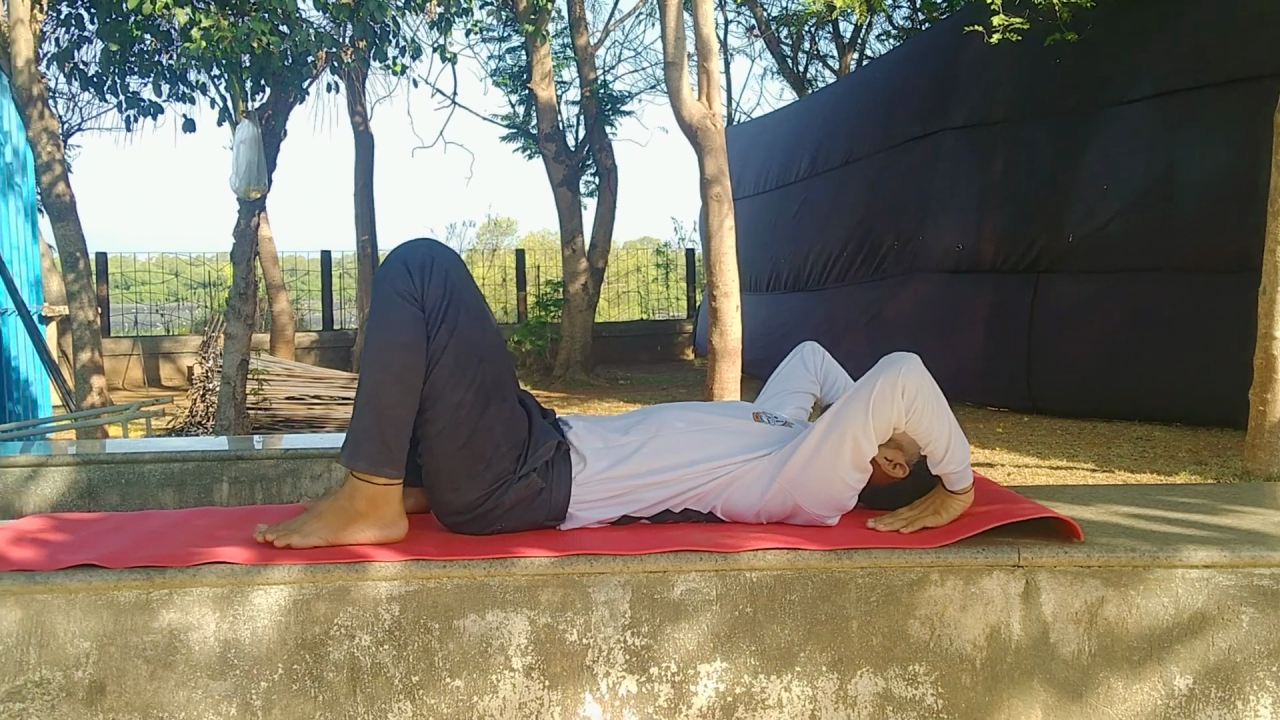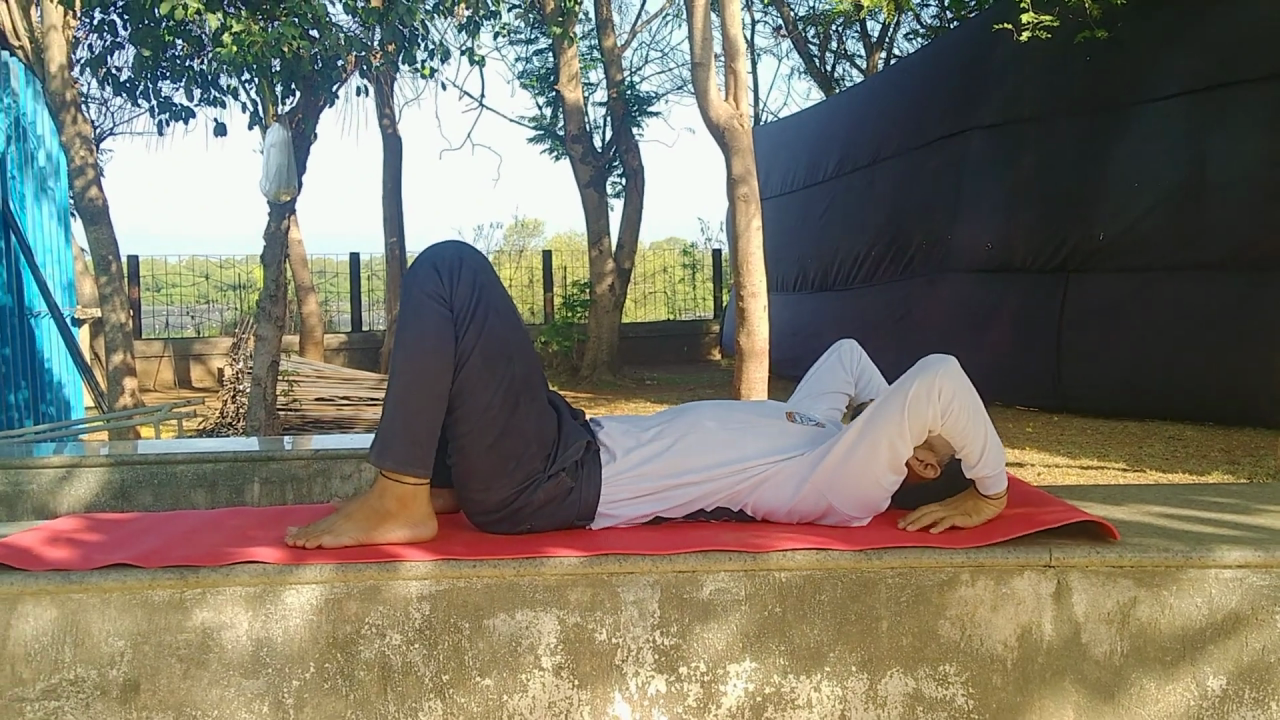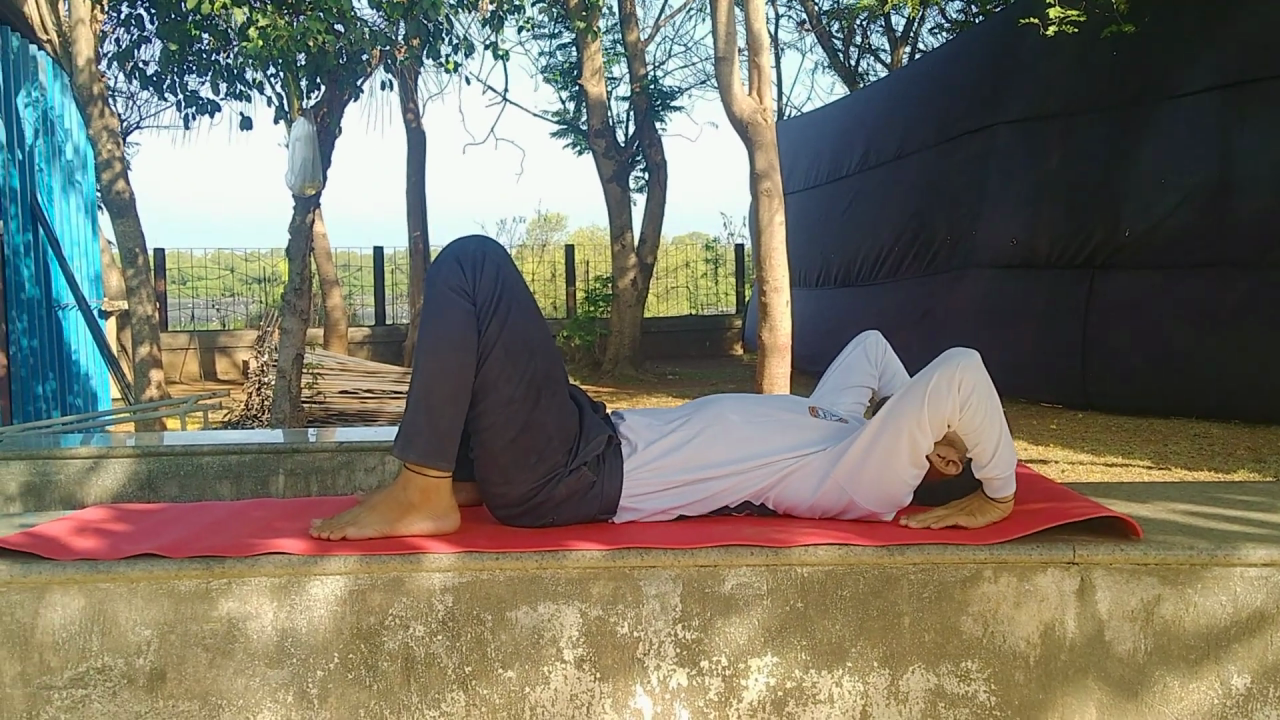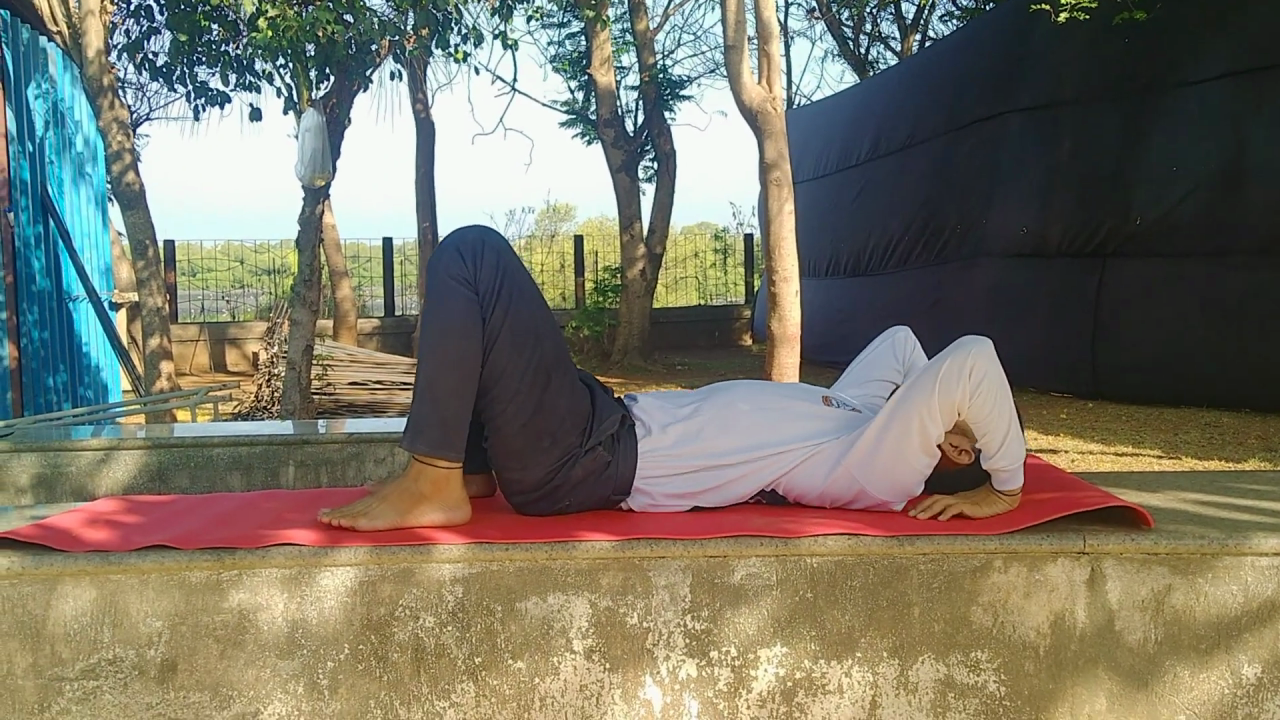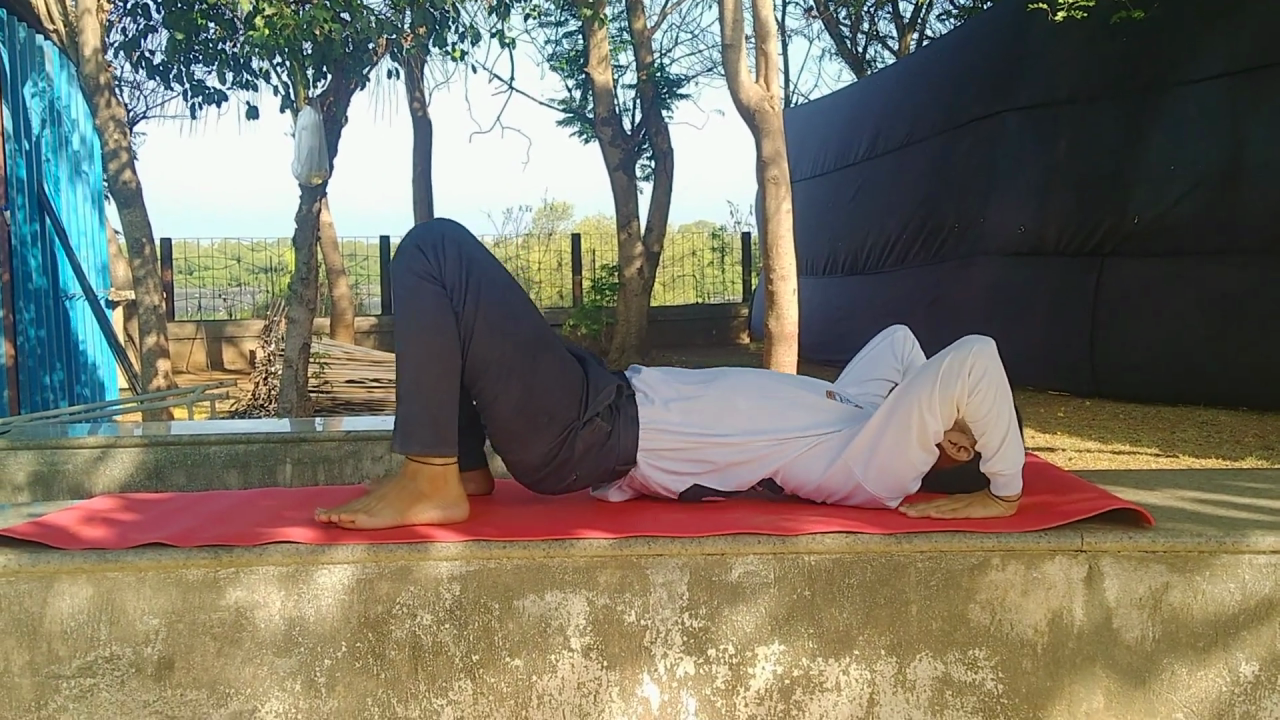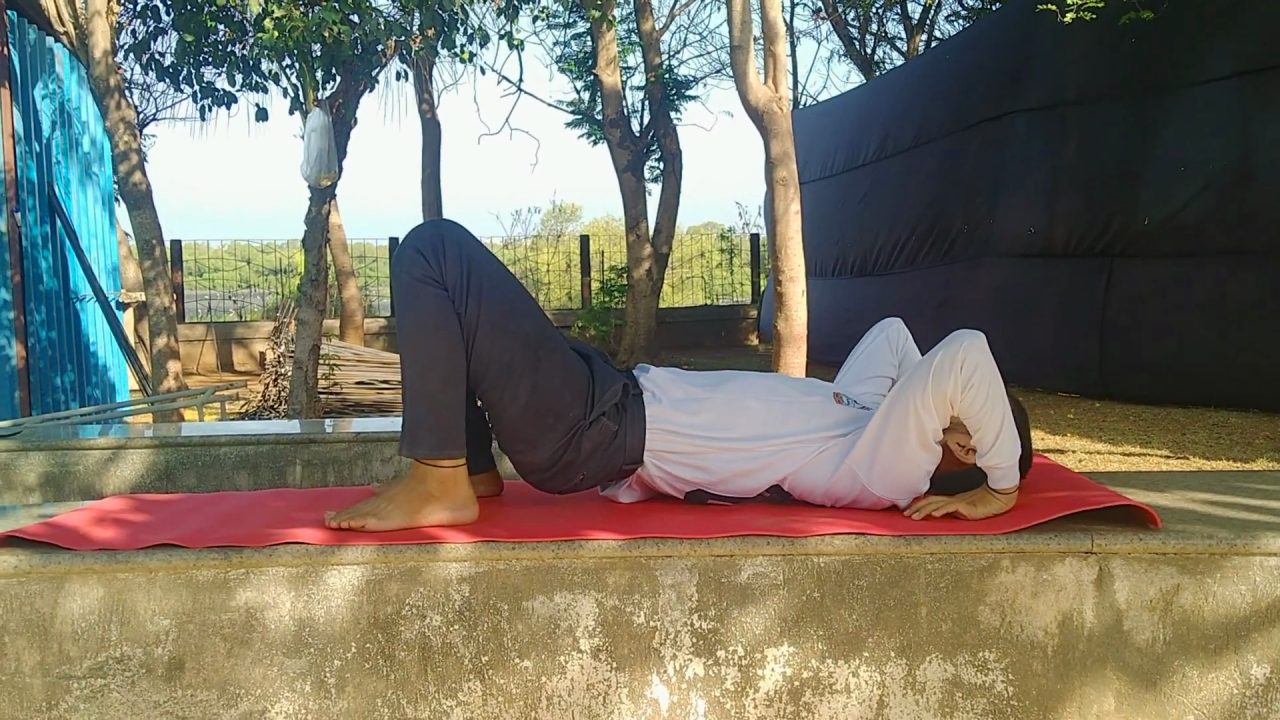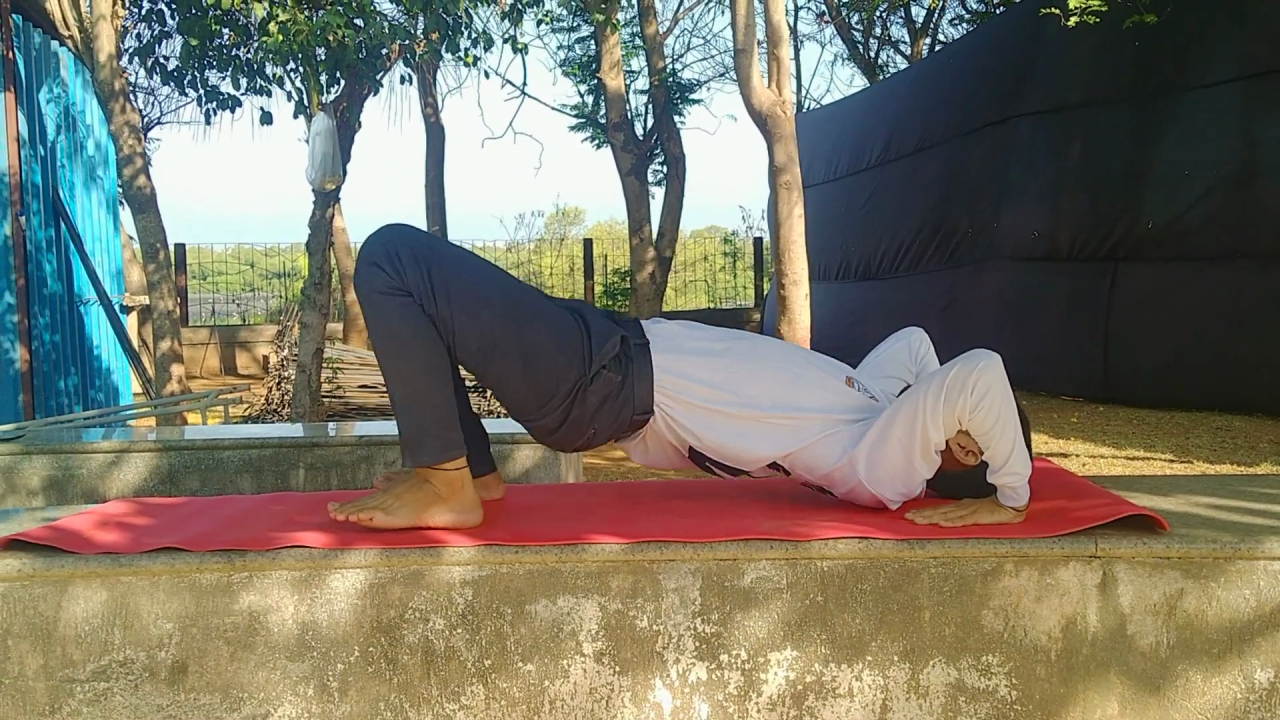
dt=0.3s
person 1, frame 1
left shoulder: (823, 487)
right shoulder: (792, 430)
left elbow: (904, 373)
right elbow: (810, 354)
left wrist: (959, 487)
right wrist: (863, 407)
left hip: (513, 480)
right hip: (546, 448)
left knee: (419, 268)
right knee: (421, 279)
left ankle: (368, 504)
right ankle: (403, 486)
person 1, frame 2
left shoulder: (858, 487)
right shoulder: (824, 429)
left elbow: (939, 375)
right elbow: (847, 351)
left wrist: (993, 488)
right wrist: (894, 408)
left hip: (547, 481)
right hip: (579, 446)
left knee: (449, 270)
right knee: (449, 284)
left ankle: (398, 503)
right ankle: (435, 486)
person 1, frame 3
left shoulder: (878, 483)
right shoulder: (844, 422)
left elbow: (960, 370)
right elbow: (870, 340)
left wrist: (998, 494)
right wrist: (921, 404)
left hip: (563, 475)
right hip: (601, 442)
left knee: (472, 264)
right knee: (472, 273)
left ankle: (422, 495)
right ankle: (455, 480)
person 1, frame 4
left shoulder: (889, 473)
right shoulder: (860, 413)
left elbow: (972, 356)
right elbow: (900, 339)
left wrist: (1005, 485)
right wrist: (939, 397)
left hip: (582, 458)
right hip: (615, 427)
left knee: (472, 255)
right knee: (473, 265)
left ankle: (432, 487)
right ankle: (466, 471)
person 1, frame 5
left shoulder: (885, 472)
right shoulder: (863, 409)
left elbow: (975, 356)
right elbow: (897, 337)
left wrist: (1005, 491)
right wrist: (935, 397)
left hip: (584, 430)
right hip: (606, 414)
left knee: (431, 251)
right knee: (442, 257)
left ankle: (428, 485)
right ankle: (463, 468)
person 1, frame 6
left shoulder: (887, 475)
right shoulder: (868, 411)
right elbow: (891, 327)
right wrist: (929, 394)
left hip: (593, 429)
right hip: (620, 403)
left knee: (432, 251)
right knee: (443, 268)
left ankle: (438, 485)
right ankle: (471, 470)
person 1, frame 7
right shoulder: (879, 424)
right elbow: (917, 337)
left hip: (613, 378)
right hip: (625, 367)
left knee: (388, 260)
right knee: (407, 264)
left ankle: (442, 485)
right ankle: (470, 470)
